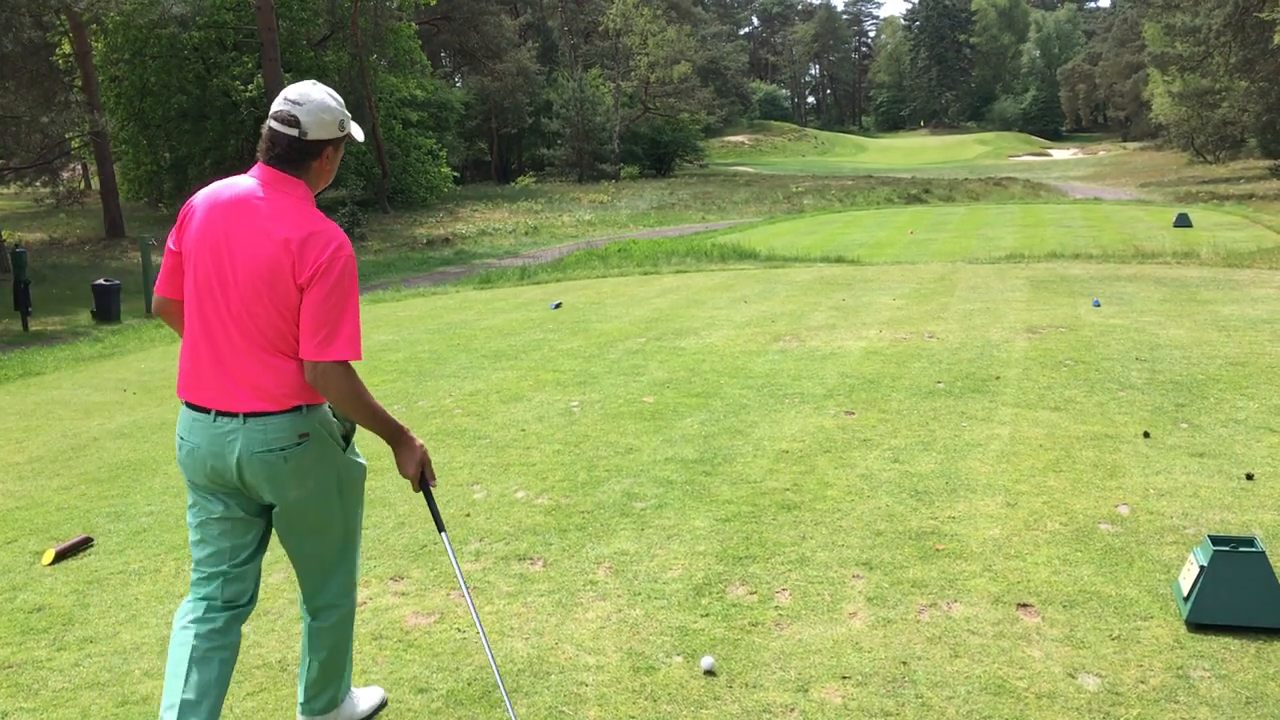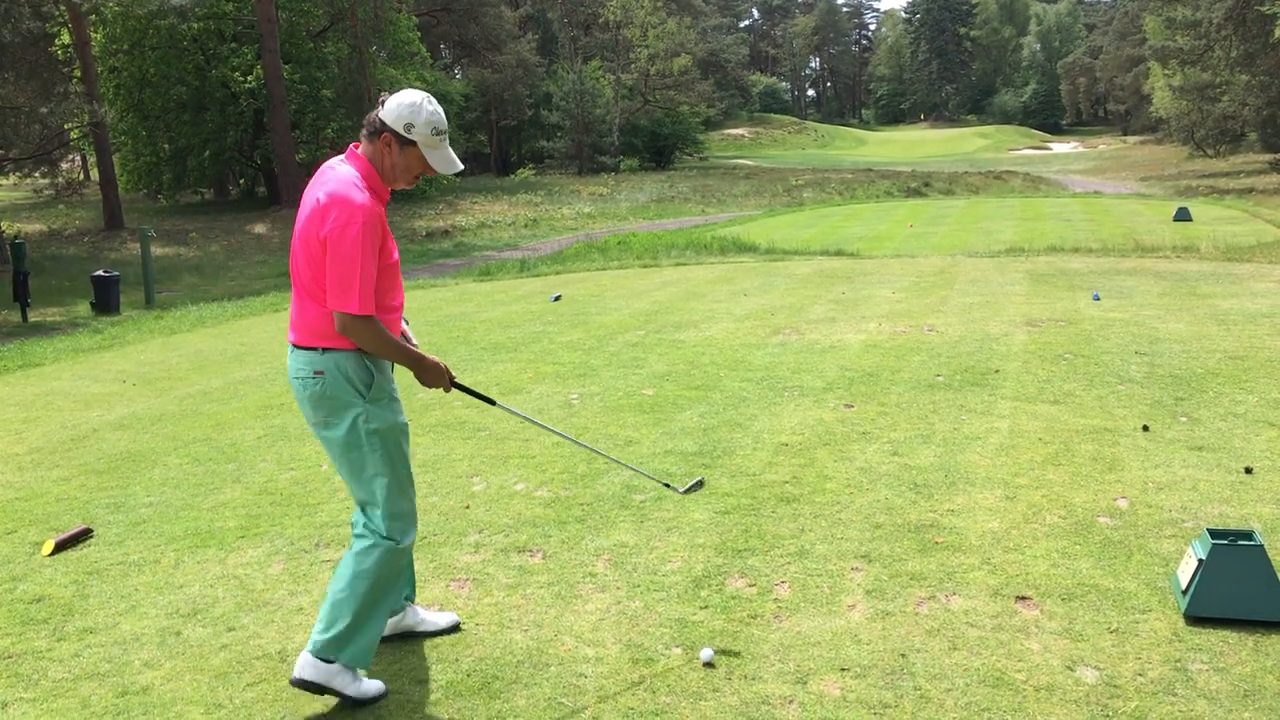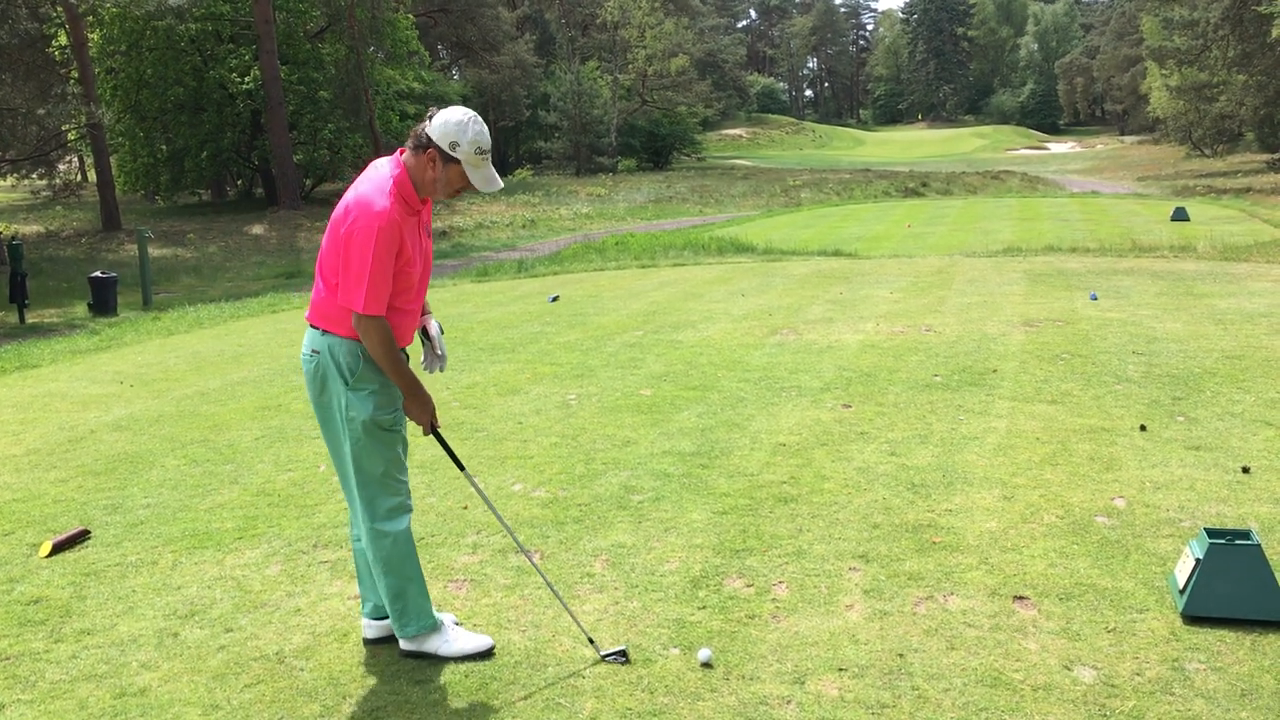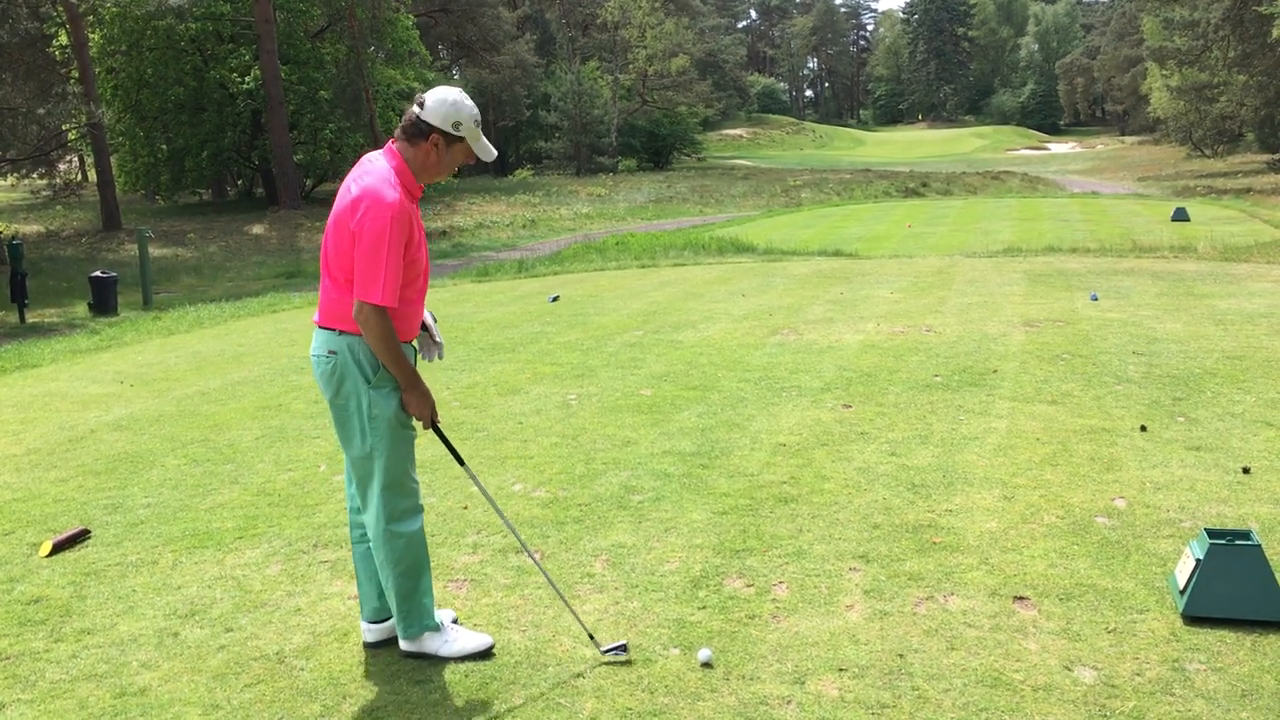
dt=0.7s
person 1, frame 1
left shoulder: (203, 204)
right shoulder: (323, 241)
left elbow: (168, 305)
right elbow: (326, 373)
right wrist: (397, 437)
left hip: (203, 430)
right hip: (290, 437)
left knee: (215, 588)
right knee: (328, 580)
person 1, frame 2
left shoulder: (339, 175)
right shoulder: (355, 205)
right elbow: (353, 321)
left wrist: (393, 320)
right wrist: (419, 363)
left hip: (322, 362)
right hip: (342, 372)
left knee: (380, 501)
right knee: (388, 518)
left ankle: (392, 607)
right ankle: (328, 656)
person 1, frame 3
left shoulder: (411, 186)
right shoulder: (378, 211)
right elbow: (364, 320)
left wrist: (426, 320)
right wrist: (412, 391)
left hip: (371, 355)
right hip: (348, 360)
left knee: (381, 493)
right knee: (382, 500)
left ankle: (385, 611)
right ankle: (417, 627)
person 1, frame 4
left shoulder: (383, 169)
right shoulder: (385, 200)
right elbow: (368, 313)
left wrist: (417, 314)
right wrist: (412, 386)
left hip: (361, 353)
right hip: (362, 359)
left knee: (371, 494)
right knee: (393, 501)
left ankle: (383, 613)
right ankle: (416, 628)
